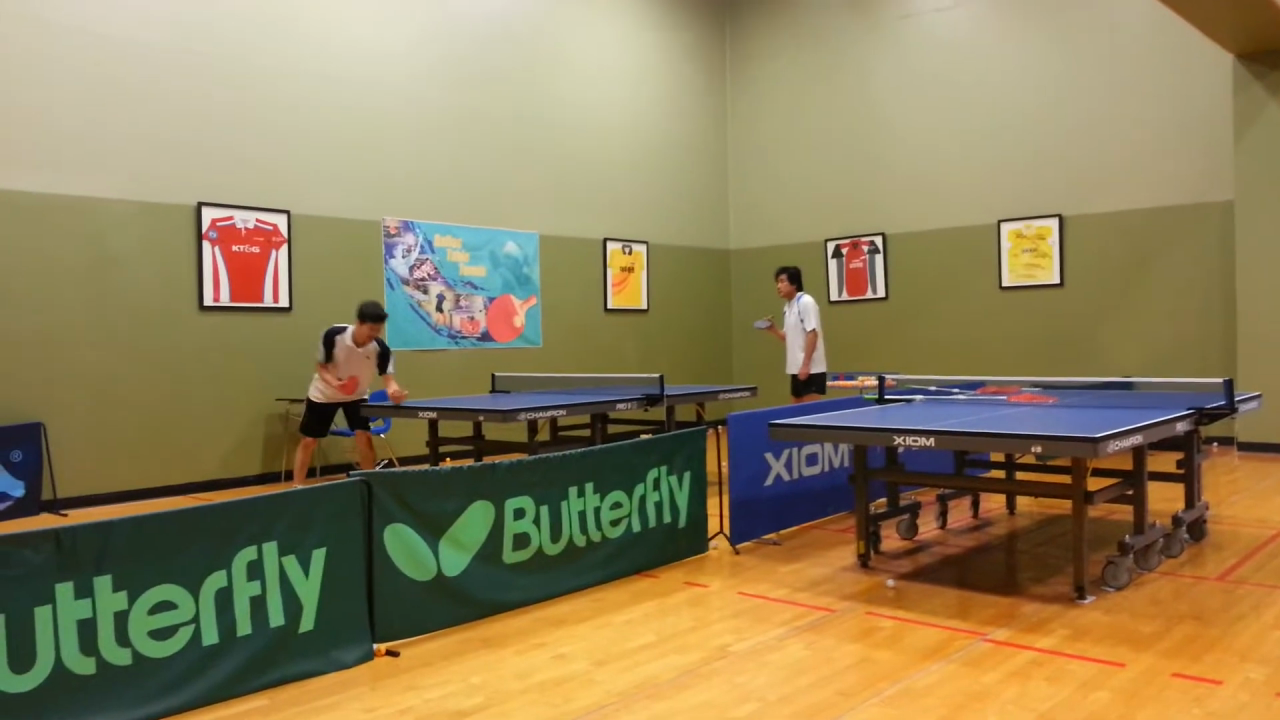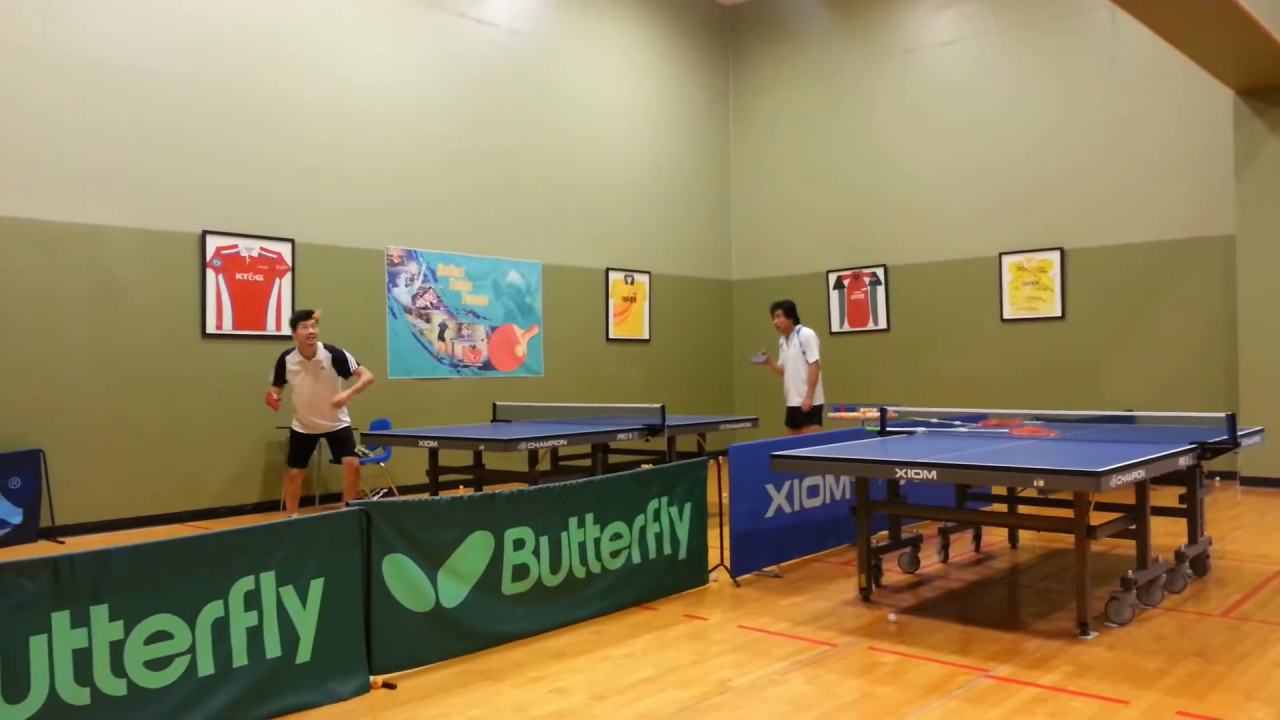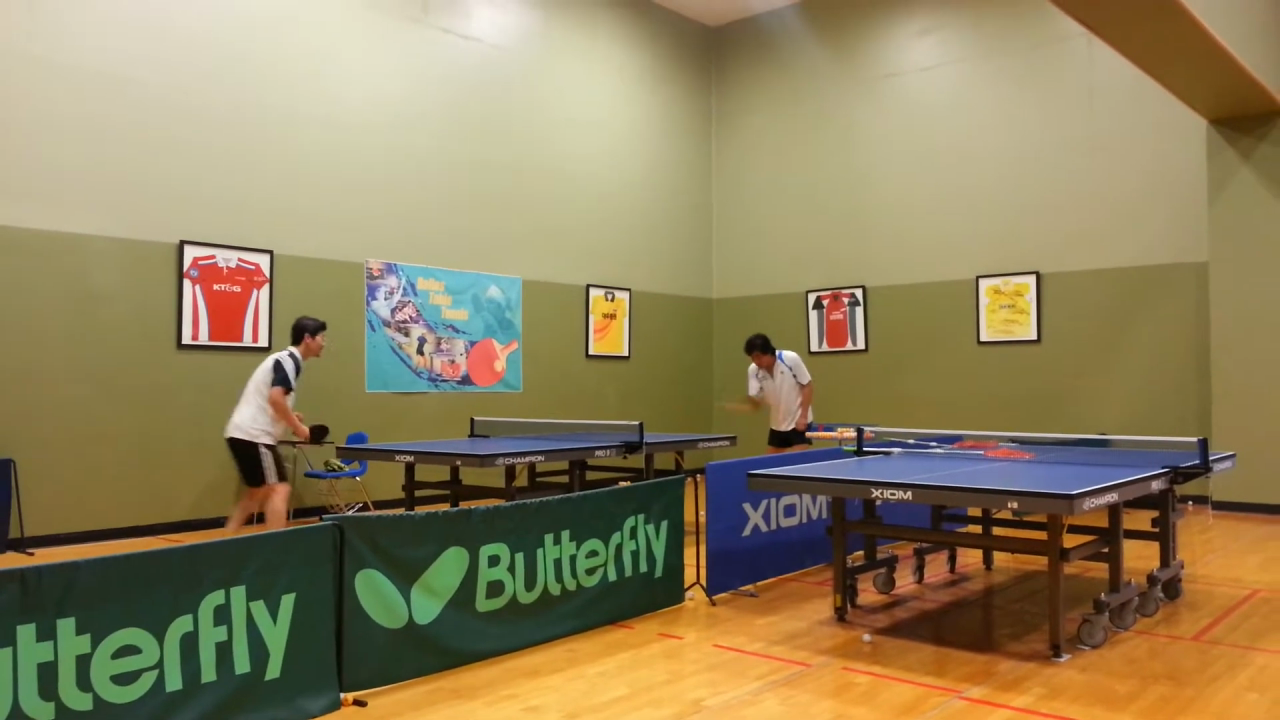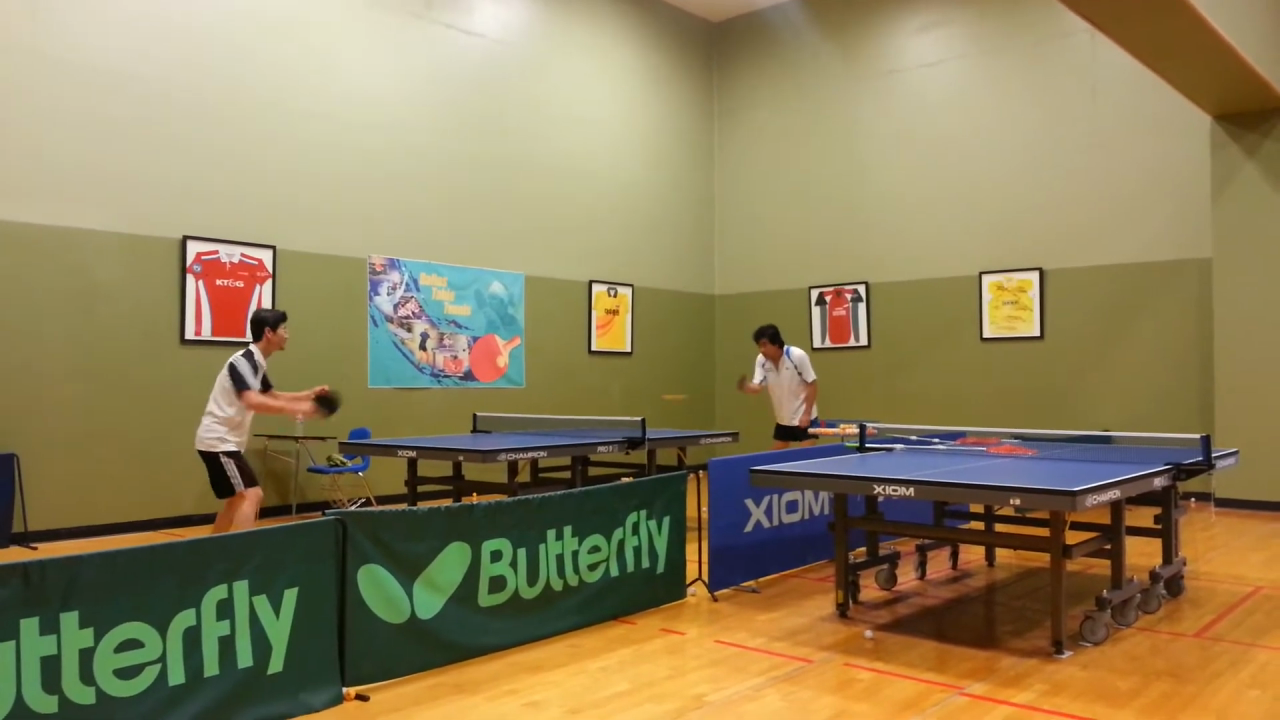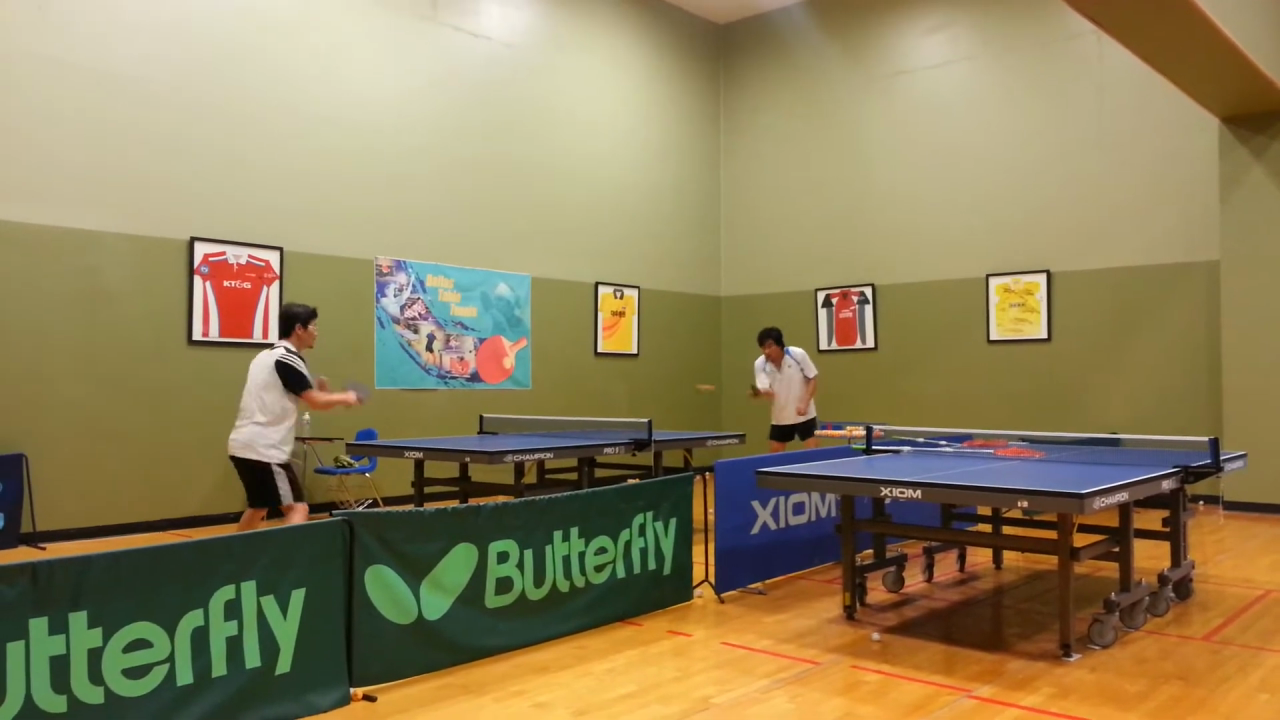
dt=1s
person 1, frame 1
left shoulder: (380, 349)
right shoulder: (333, 335)
left elbow: (388, 379)
right elbow: (322, 368)
left wrist: (394, 393)
right wrist: (335, 384)
left hip: (356, 396)
right hip: (324, 393)
left knee: (365, 438)
right knee: (308, 441)
right ankle: (297, 487)
person 1, frame 2
left shoulder: (334, 354)
right shoulder: (286, 359)
left elbow: (368, 376)
right elbow: (276, 385)
left wrist: (348, 393)
right wrist: (273, 396)
left hip: (336, 422)
right hip: (303, 425)
left knee: (352, 465)
right knee: (295, 473)
right ankle: (291, 518)
person 1, frame 3
left shoulder: (281, 359)
right shoulder: (289, 361)
right elbow: (276, 398)
left wrist: (289, 417)
right wrist: (297, 426)
left hip: (241, 433)
right hip: (253, 435)
left knee: (254, 492)
right knee: (280, 490)
person 1, frame 4
left shoulder: (257, 363)
right shoulder: (243, 361)
left elbow: (271, 397)
right elbow: (251, 401)
left wrist: (310, 395)
right wrist: (295, 409)
left hip: (224, 441)
right hip: (217, 441)
left knee: (236, 499)
right knee: (251, 495)
person 1, frame 5
left shoulder: (264, 357)
right shoulder: (288, 359)
right elbow: (316, 402)
left wrist: (311, 386)
right wrist: (345, 398)
left hip: (242, 446)
right hip: (264, 449)
left knee: (258, 507)
right knee: (297, 511)
